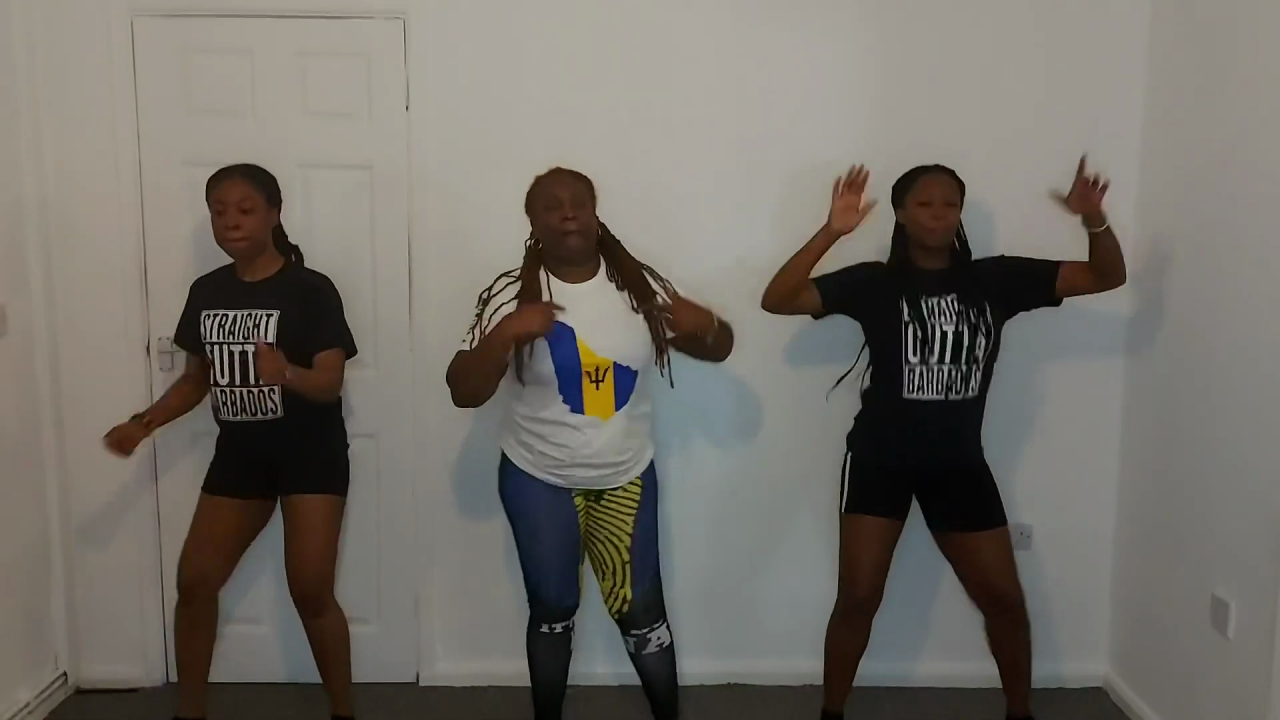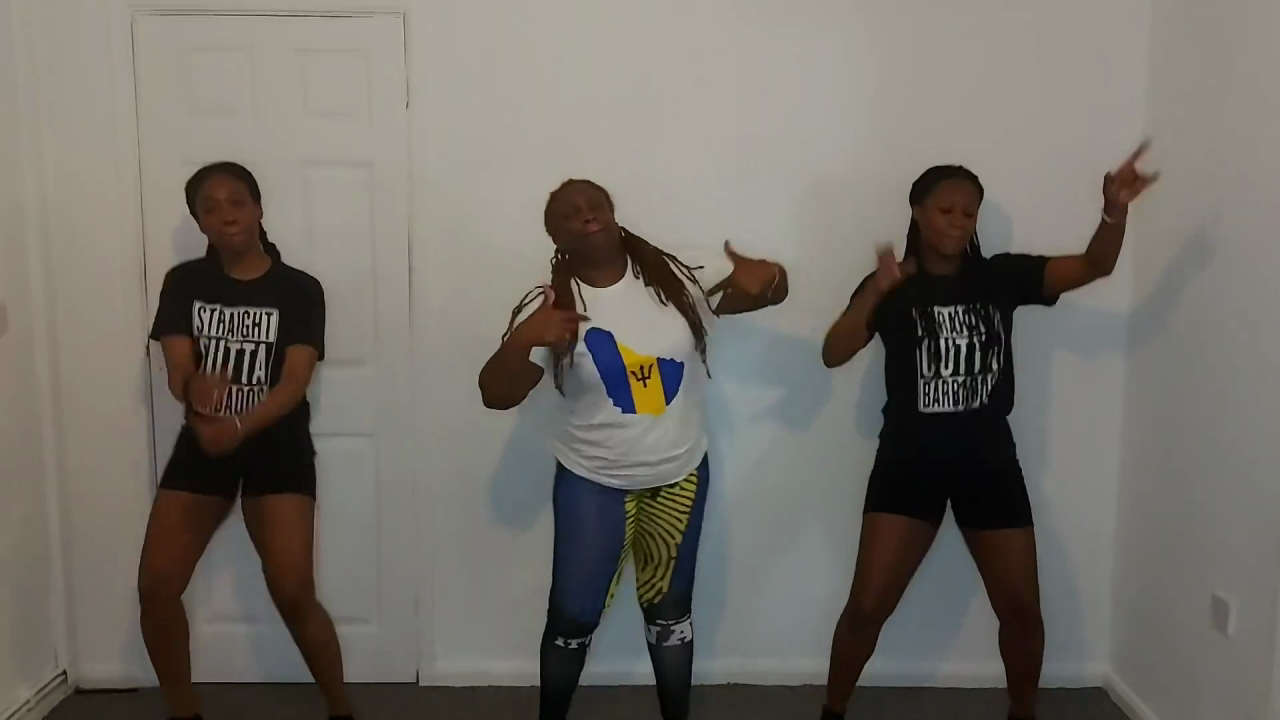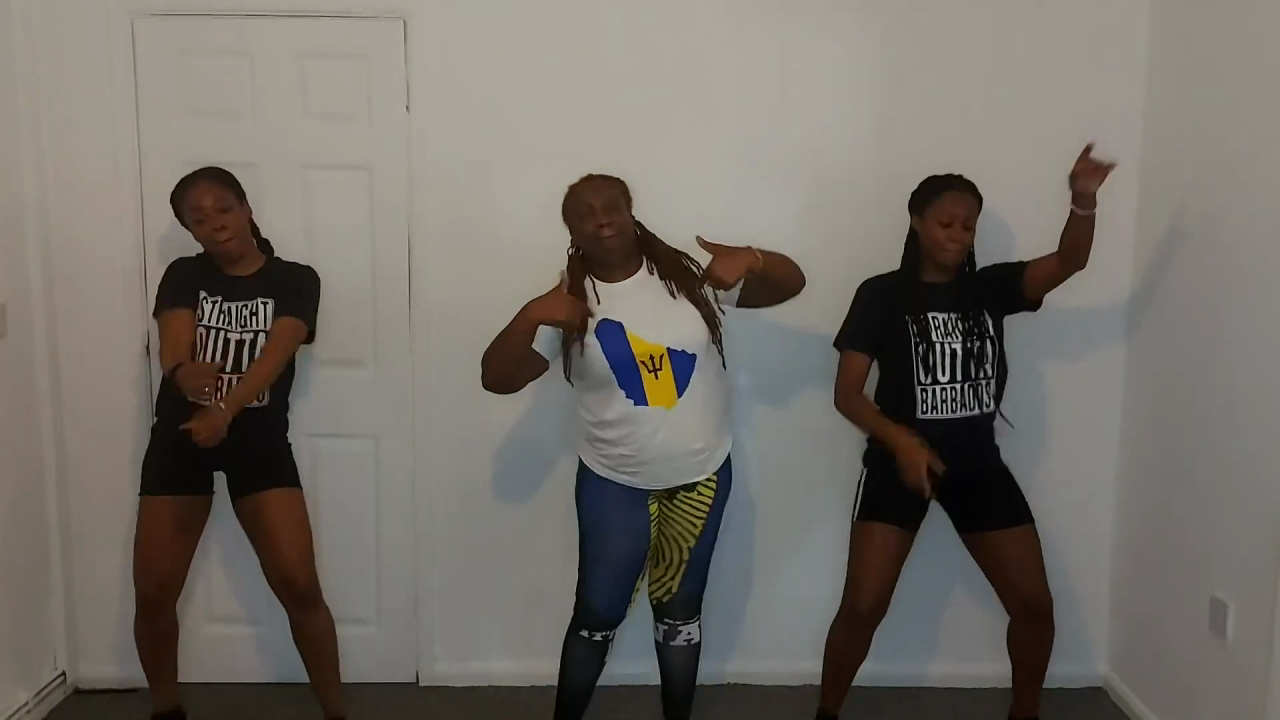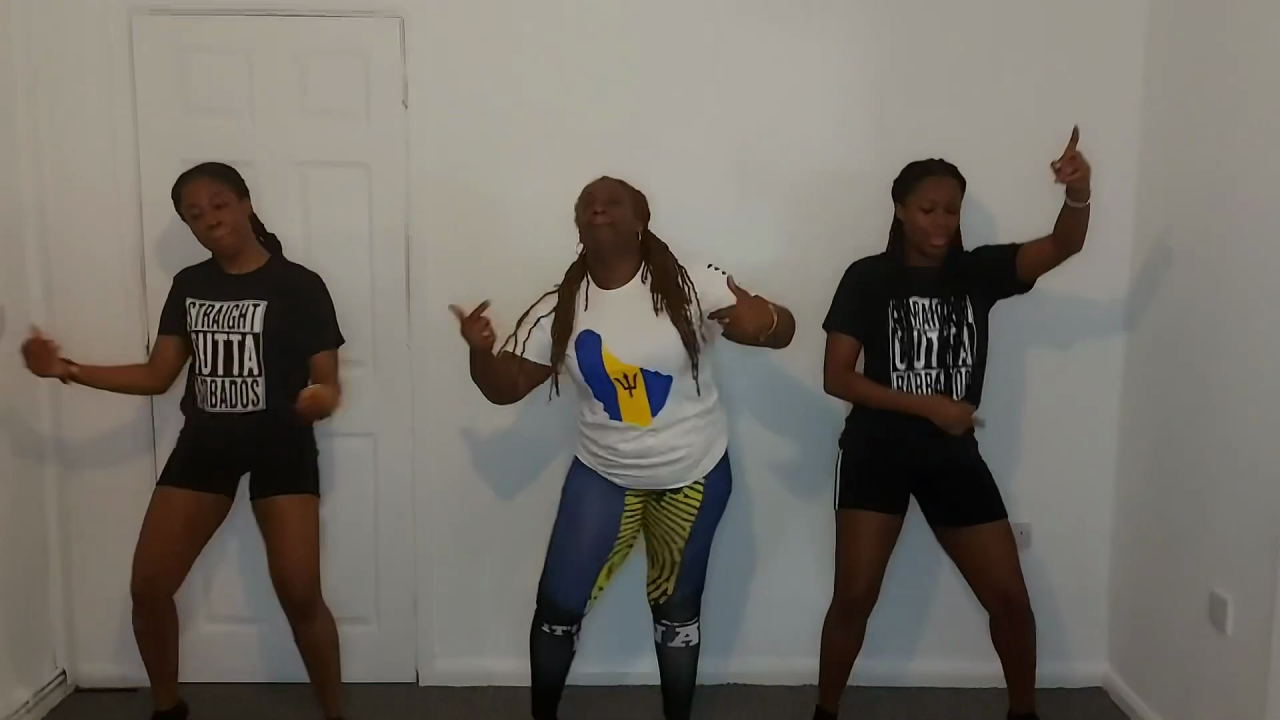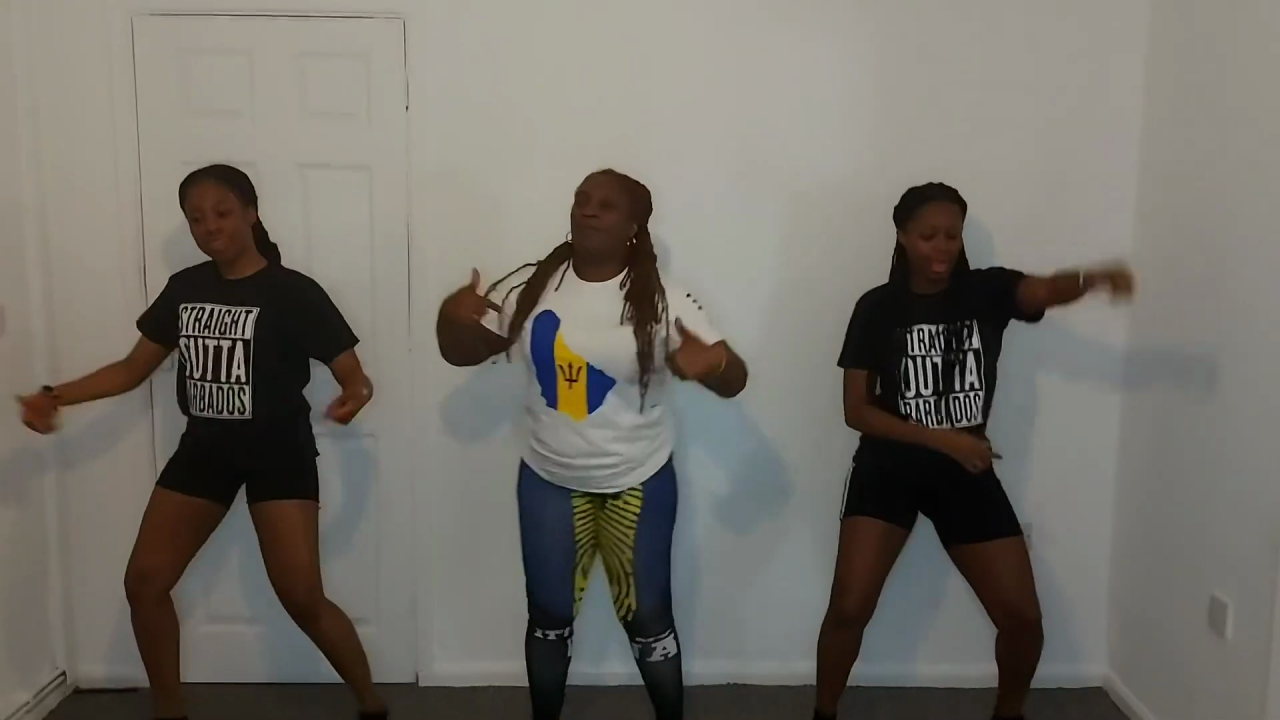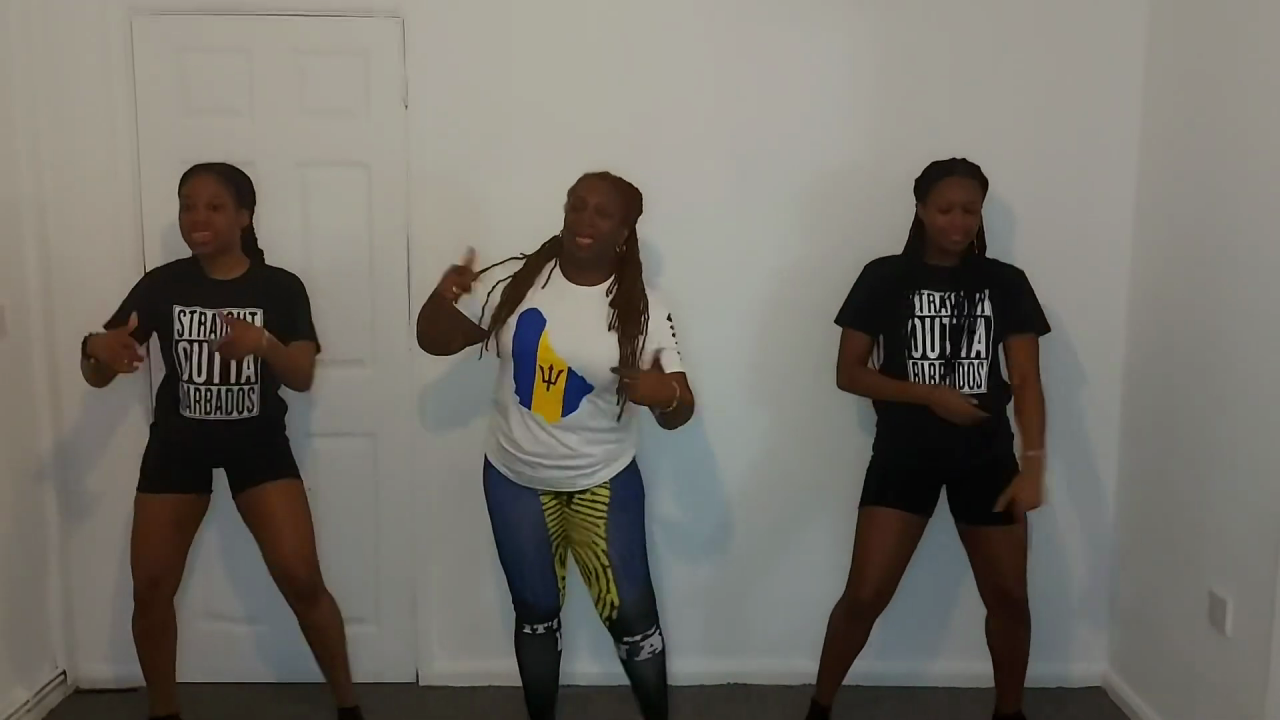
dt=0.3s
person 1, frame 1
left shoulder: (996, 278)
right shoulder: (873, 281)
left elbow: (1108, 277)
right elbow: (777, 300)
left wrist: (1093, 221)
right wrist: (831, 232)
left hip: (958, 461)
right hip: (881, 456)
left knee: (1004, 600)
right knee: (858, 597)
person 1, frame 2
left shoulder: (1002, 277)
right shoulder: (892, 289)
left elbow: (1093, 266)
right elbow: (834, 354)
left wrist: (1116, 208)
right wrist: (874, 291)
left hip: (989, 461)
right hip: (909, 461)
left knee: (1020, 608)
right knee: (868, 605)
person 1, frame 3
left shoulder: (991, 287)
right shoulder: (881, 296)
left elbow: (1069, 262)
right elbow: (846, 393)
left wrist: (1083, 199)
right wrist: (899, 441)
left hip: (978, 466)
right hip: (901, 464)
left knee: (1034, 606)
right knee: (861, 609)
person 1, frame 4
left shoulder: (980, 272)
right shoulder: (867, 279)
left elbow: (1062, 248)
right elbow: (836, 376)
left wrist: (1078, 194)
right wrist: (925, 404)
left hip: (954, 456)
right hip: (876, 453)
left knee: (1011, 601)
right knee: (854, 599)
person 1, frame 5
left shoulder: (990, 291)
right shoulder: (876, 308)
left elbow: (1049, 289)
right elbow: (855, 409)
left wrist: (1092, 279)
right wrist: (941, 439)
left hip: (968, 475)
right hip: (887, 470)
left knee: (1022, 617)
right knee: (848, 608)
person 1, frame 6
left shoulder: (1006, 283)
right shoulder: (884, 278)
left elbow: (1026, 377)
right elbow: (849, 371)
left wrist: (1033, 460)
right wrist: (929, 395)
left hip: (986, 453)
right hip: (905, 452)
left knee: (1010, 599)
right knee: (865, 596)
person 2, frame 1
left shoulder: (311, 290)
right shoulder: (206, 292)
left elbow: (330, 384)
right elbow: (194, 377)
left wrist: (285, 374)
right wrist: (143, 422)
left hip: (310, 449)
right hip: (239, 449)
left knee: (311, 593)
right knee: (195, 582)
person 2, frame 2
left shoulder: (300, 290)
right shoulder: (183, 282)
left elbow: (294, 384)
right elbow: (178, 375)
left wrist: (238, 423)
right wrist: (198, 398)
left hip: (278, 448)
right hip: (198, 447)
left knee: (292, 596)
right knee: (156, 589)
person 2, frame 3
left shoulder: (296, 281)
right shoulder: (182, 276)
left elbow: (274, 356)
right elbow: (174, 354)
left wrist: (225, 411)
right wrist: (186, 374)
left hip: (259, 442)
right hip: (179, 442)
left knee: (300, 586)
right knee: (153, 592)
person 2, frame 4
left shoulder: (298, 285)
right shoulder: (190, 285)
left elbow: (327, 375)
right elbow: (157, 376)
left wrist: (323, 395)
right wrist: (64, 369)
left hip: (282, 448)
right hip: (203, 447)
left knee: (299, 595)
right knee: (150, 586)
person 2, frame 5
left shoulder: (295, 293)
right shoulder: (184, 288)
left elbow: (354, 375)
right elbow: (133, 368)
left wrist: (355, 396)
right wrist: (52, 396)
left hip: (279, 453)
right hip: (203, 451)
left knee: (303, 599)
right knee: (143, 583)
person 2, frame 6
left shoulder: (281, 288)
right shoulder: (162, 284)
left elbow: (302, 375)
right elbow: (100, 372)
left wrist: (261, 345)
right wrist: (99, 348)
left hip: (259, 443)
right hip: (178, 445)
left knee: (301, 579)
right knee: (151, 586)
person 3, frame 1
left shoulder: (640, 285)
right shoulder: (512, 295)
left elbow: (717, 347)
right elbow: (464, 393)
left wrist: (703, 325)
right wrist: (503, 336)
left hip: (626, 479)
right hip: (538, 480)
left knee: (641, 610)
right knee: (553, 610)
person 3, frame 2
left shoulder: (674, 277)
right shoulder: (552, 308)
left elbow: (774, 291)
right elbow: (496, 395)
left wrist: (763, 274)
right wrist: (524, 337)
left hip: (679, 477)
right hip: (592, 483)
left knee: (668, 607)
right knee: (573, 616)
person 3, frame 3
left shoulder: (690, 275)
right shoulder: (567, 305)
left elbow: (790, 281)
right elbow: (498, 379)
left wrist: (751, 261)
right wrist: (528, 317)
left hip: (701, 475)
right hip: (614, 482)
left knee: (678, 607)
right knee: (597, 613)
person 3, frame 4
left shoulder: (690, 286)
right shoulder: (560, 308)
left elbow: (781, 330)
right elbow: (504, 387)
left wrist: (763, 318)
right wrist: (479, 348)
left hip: (692, 477)
right hip: (603, 476)
left knee: (676, 608)
right knee: (560, 605)
person 3, frame 5
left shoulder: (660, 299)
right shoulder: (529, 286)
left elbow: (732, 381)
right elbow: (462, 352)
left wrist: (715, 363)
right wrist: (450, 317)
left hip: (638, 483)
right hip: (548, 481)
left knee: (646, 616)
right knee: (549, 615)
person 3, frame 6
left shoulder: (642, 309)
right shoulder: (513, 280)
left elbow: (678, 411)
right elbow: (435, 341)
left wrist: (665, 393)
right wrist: (444, 295)
left hip: (605, 482)
right hip: (515, 479)
left knee: (632, 612)
right knee: (536, 612)
